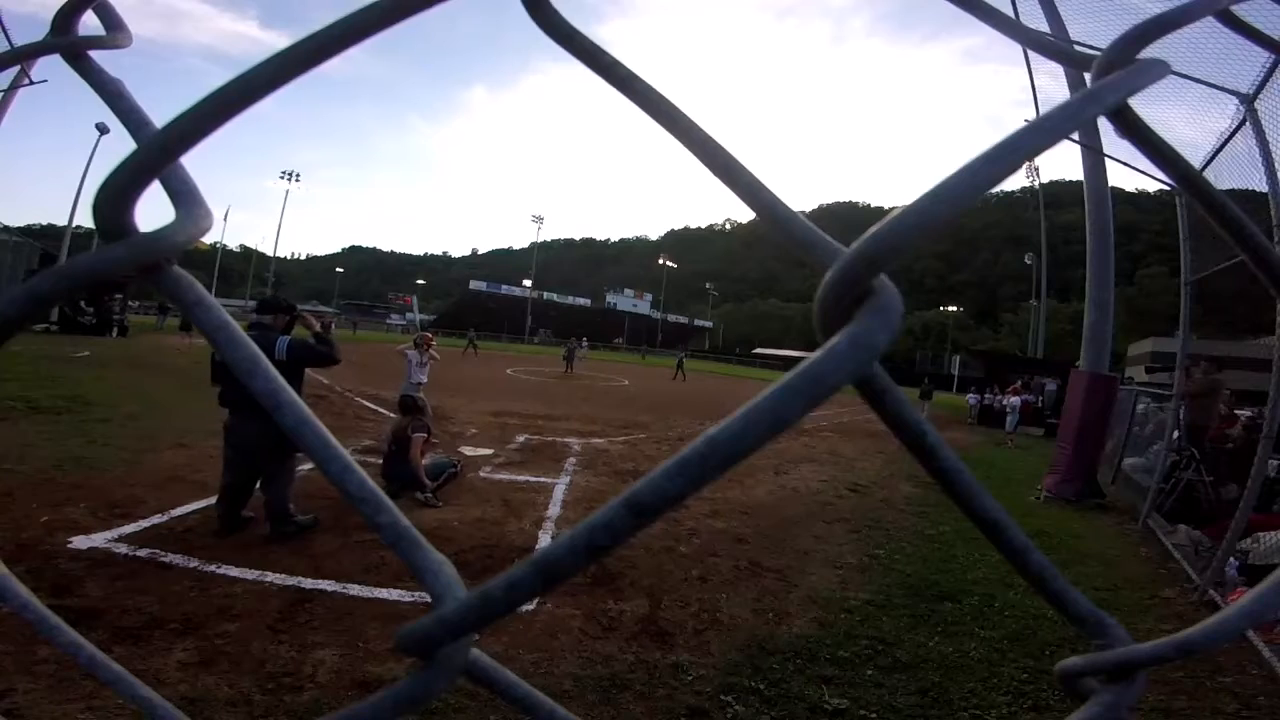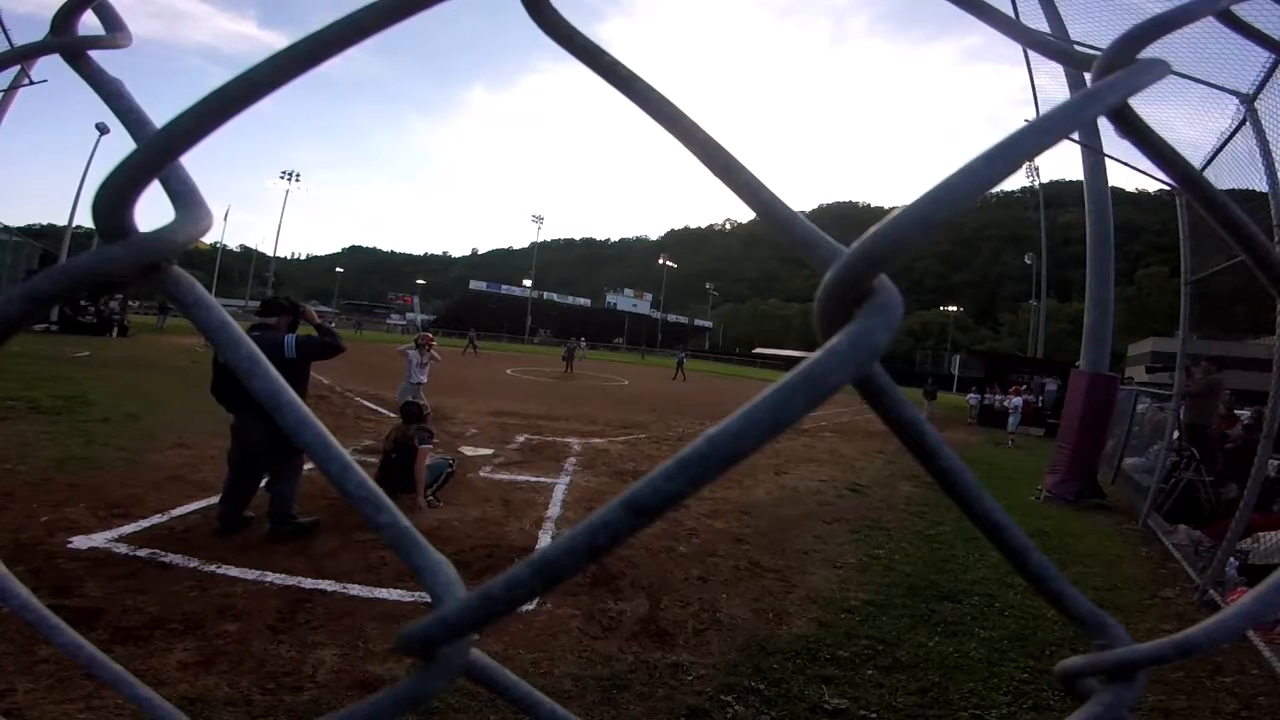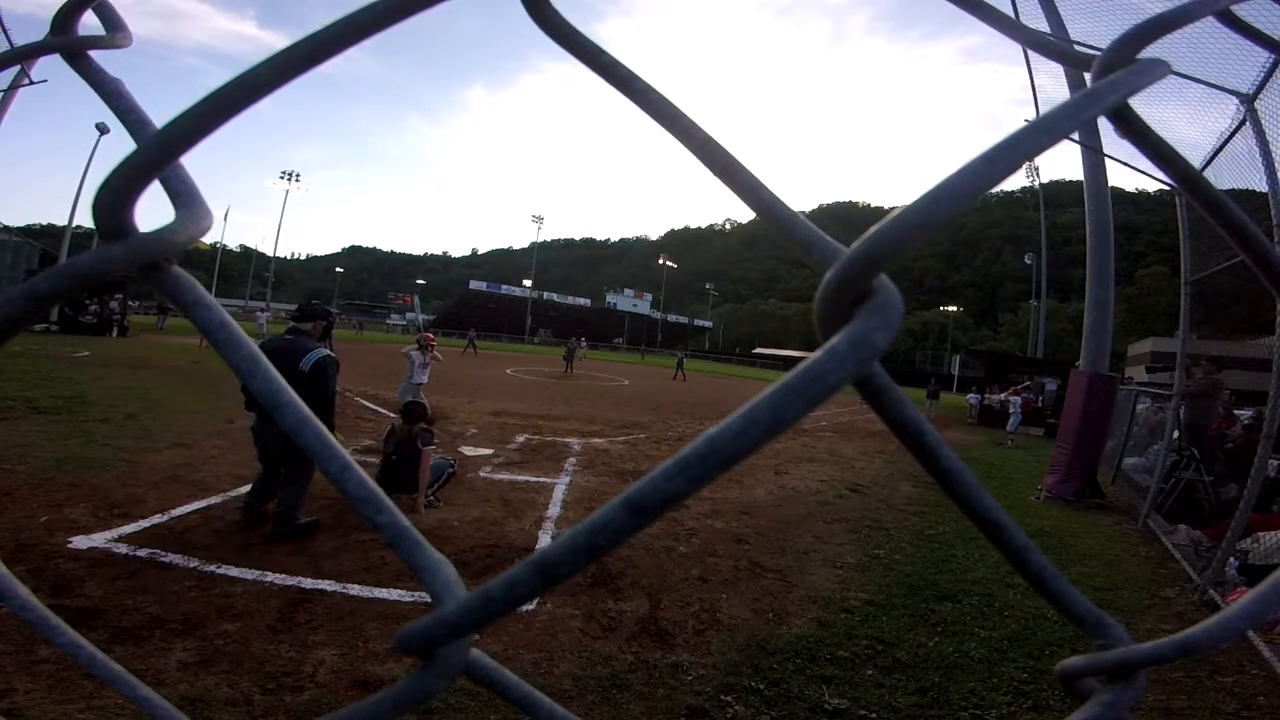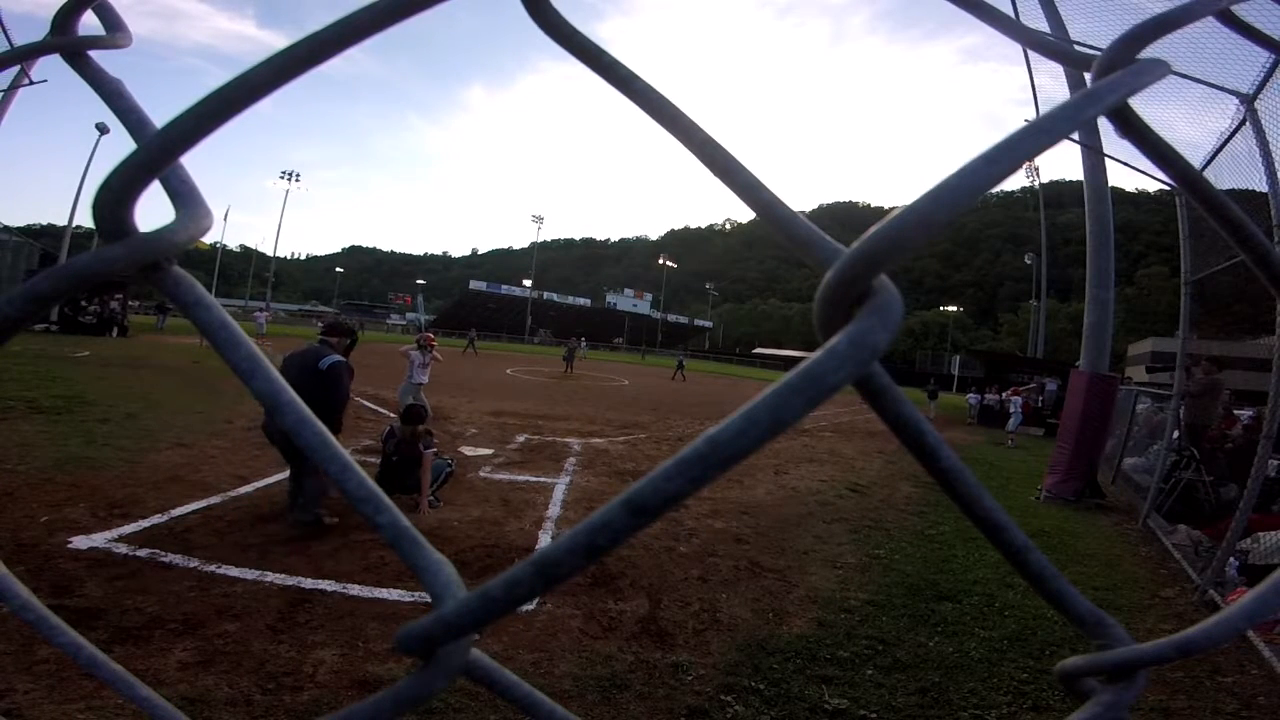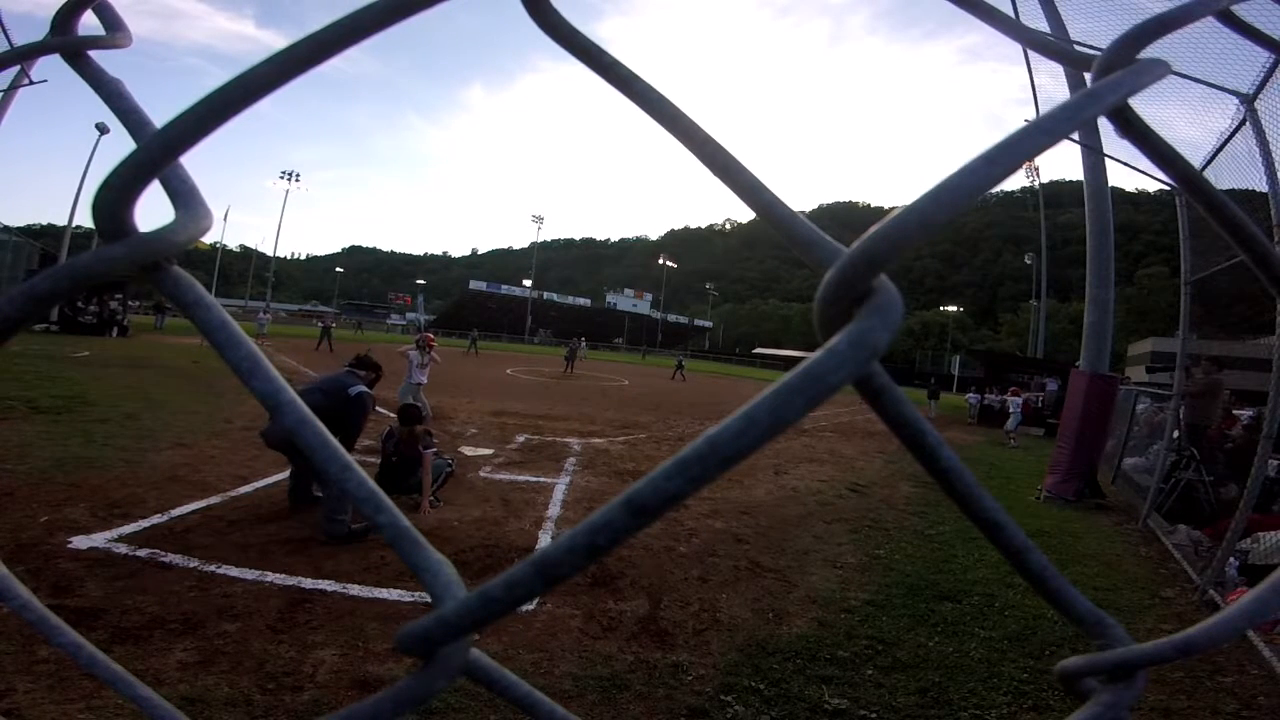
dt=0.7s
person 1, frame 1
right shoulder: (286, 346)
left elbow: (218, 377)
right elbow: (331, 356)
right wrist: (316, 330)
left hip: (238, 422)
right hip: (274, 427)
left knee: (236, 475)
right knee: (277, 478)
left ankle: (228, 518)
right ankle: (283, 523)
person 1, frame 2
right shoulder: (291, 344)
left elbow: (219, 389)
right elbow: (335, 345)
right wrist: (316, 322)
left hip: (244, 424)
right hip: (280, 427)
left knee: (241, 475)
right knee: (284, 476)
left ankle: (228, 518)
right ankle: (282, 523)
person 1, frame 3
left shoulder: (265, 346)
right shoulder: (319, 356)
left elbow: (248, 386)
right elbow: (324, 400)
right wrist: (329, 430)
left hip: (264, 424)
left knee: (271, 471)
right knee: (296, 476)
left ankle: (252, 513)
right ankle: (284, 523)
person 1, frame 4
left shoulder: (295, 355)
right shoulder: (337, 363)
right elbow: (337, 402)
right wrist: (334, 429)
left hip: (273, 420)
left knee: (299, 461)
right knee: (320, 468)
left ankle: (299, 499)
right ankle: (307, 512)
person 1, frame 5
left shoulder: (325, 379)
right shoulder: (362, 394)
right elbow: (351, 432)
left hip: (275, 428)
left knee: (306, 459)
left ankle: (300, 497)
right ankle: (338, 528)
